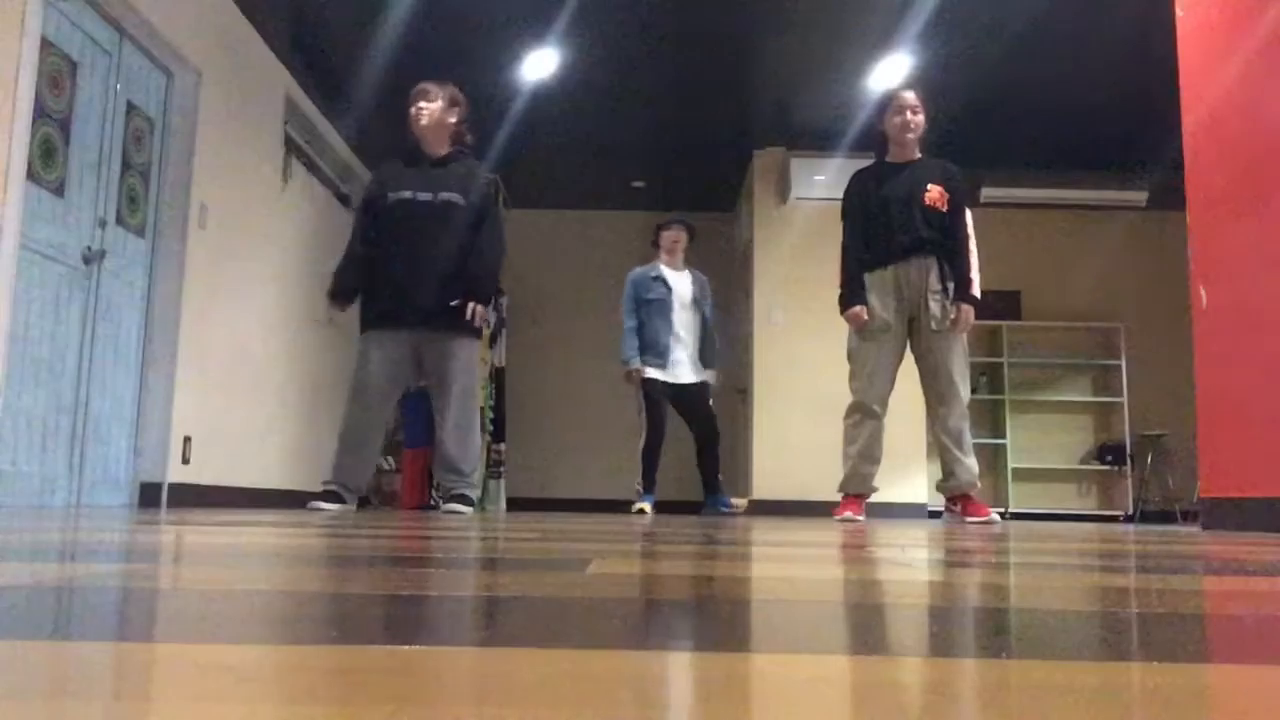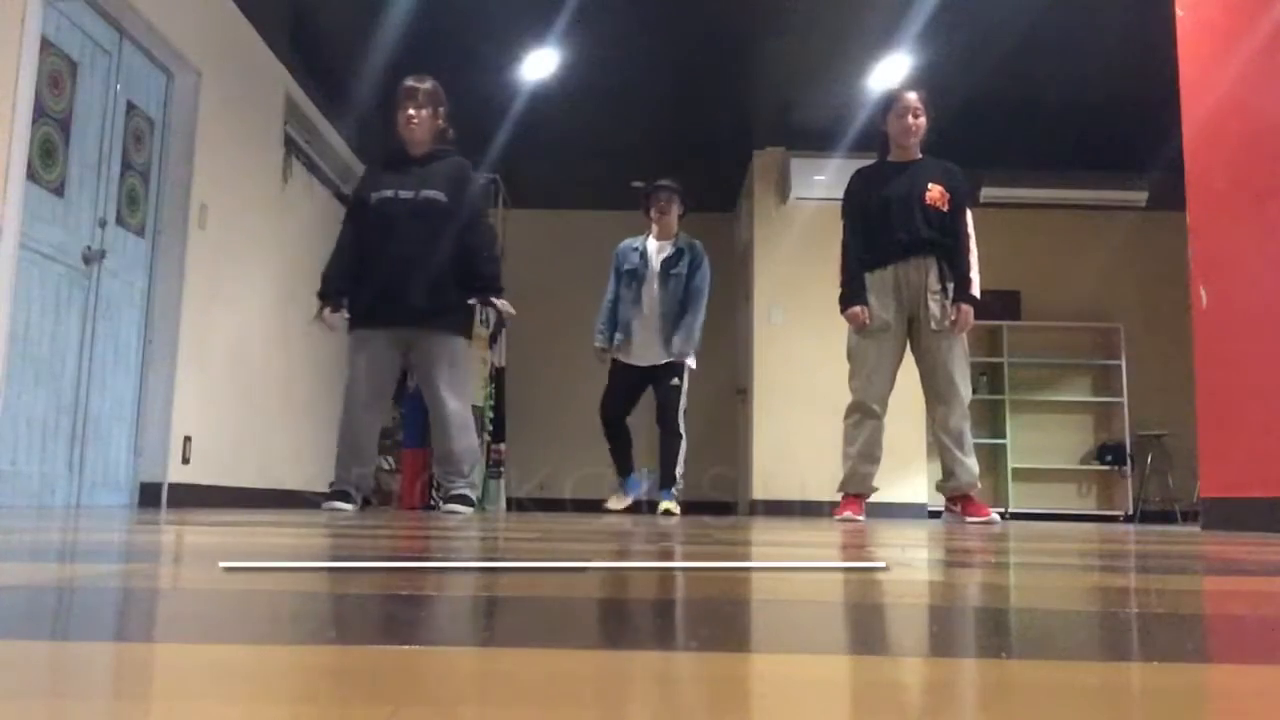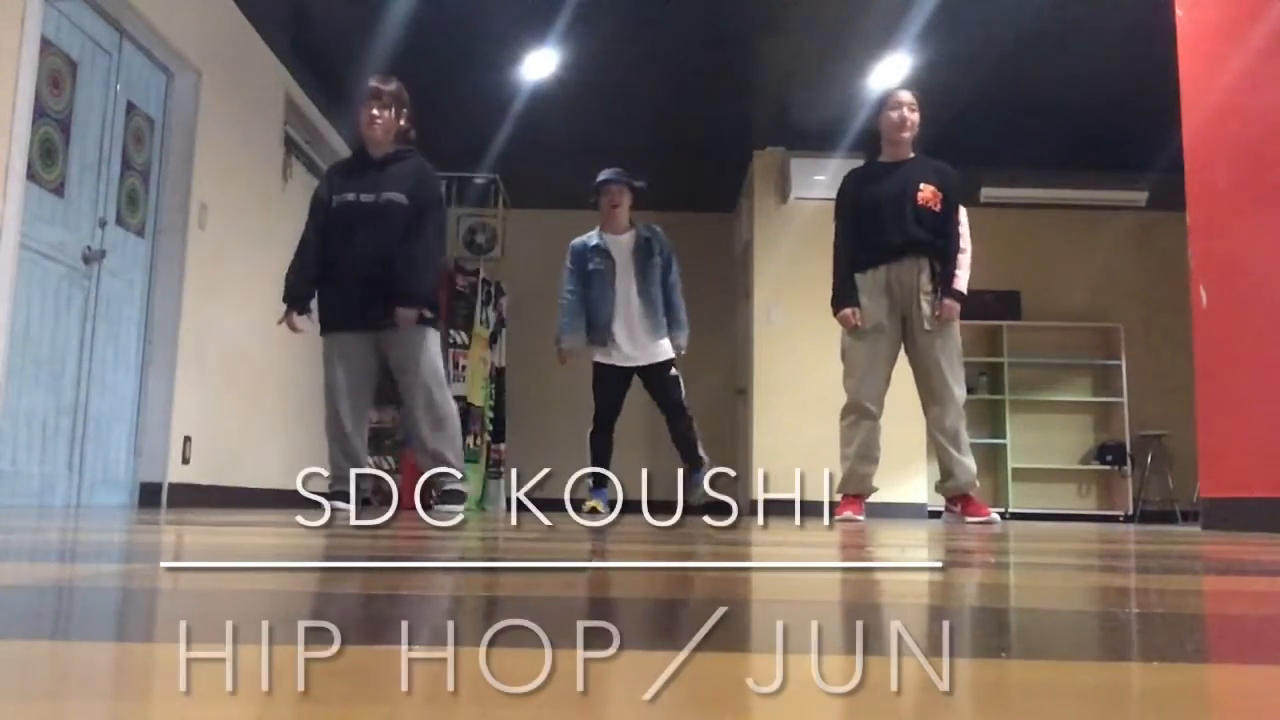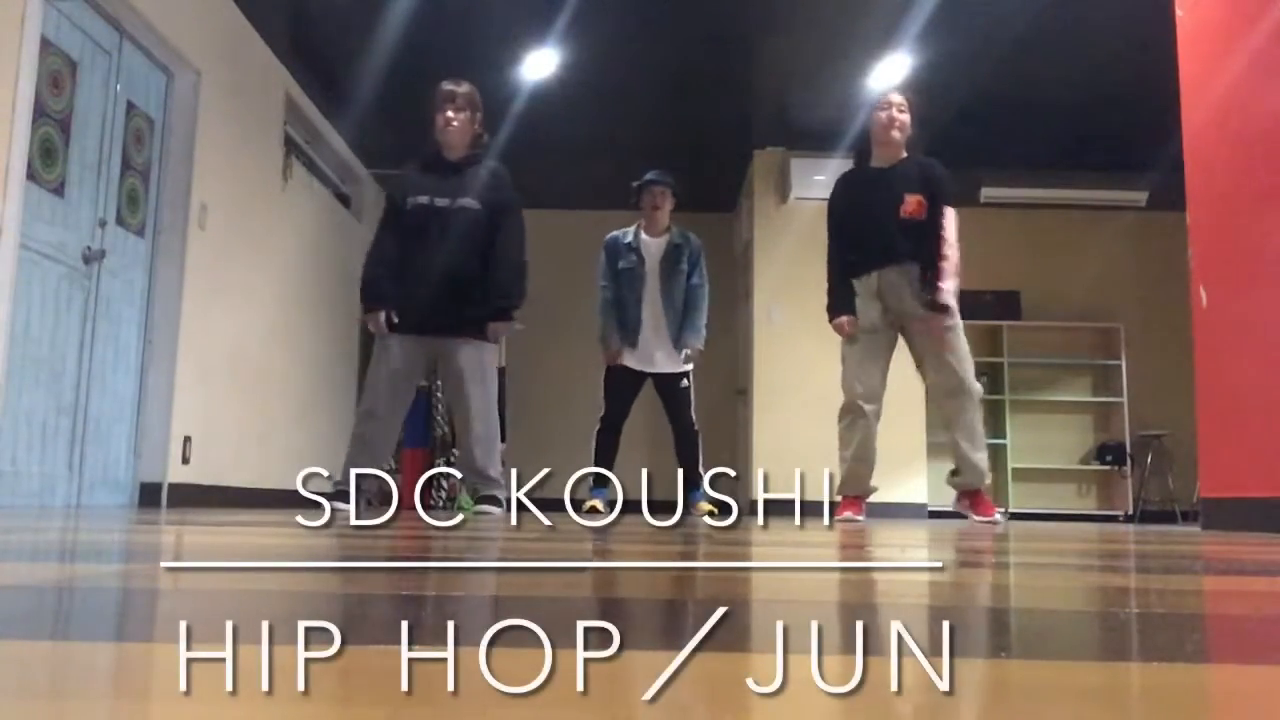
dt=0.7s
person 1, frame 1
left shoulder: (474, 177)
right shoulder: (390, 175)
left elbow: (488, 242)
right elbow: (364, 240)
left wrist: (480, 293)
right wrist: (343, 291)
left hip: (452, 313)
right hip: (388, 312)
left knee: (457, 407)
right knee: (365, 402)
left ankle: (460, 491)
right ankle: (343, 488)
person 1, frame 2
left shoulder: (459, 174)
right shoulder: (375, 176)
left elbow: (477, 237)
right elbow: (350, 240)
left wrist: (489, 289)
right wrist: (333, 293)
left hip: (439, 312)
right hip: (373, 311)
left knee: (450, 406)
right knee: (361, 404)
left ankle: (459, 489)
right ankle: (348, 488)
person 1, frame 3
left shoulder: (419, 174)
right shoulder: (337, 177)
left elbow: (430, 243)
right elbow: (313, 241)
left wrist: (415, 296)
right wrist: (297, 296)
left hip: (408, 310)
right hip: (346, 312)
left knee: (429, 398)
right knee: (344, 405)
left ankle: (449, 484)
right ankle: (346, 489)
person 1, frame 4
left shoulder: (493, 178)
right shoulder: (411, 179)
left elbow: (508, 248)
right elbow: (387, 243)
left wrist: (504, 308)
right wrist: (375, 298)
left hip: (470, 319)
right hip: (406, 316)
left knee: (476, 410)
right knee: (379, 405)
left ankle: (488, 491)
right ankle: (352, 488)
person 2, frame 1
left shoulder: (946, 176)
right shoulder: (864, 181)
left elbow: (962, 240)
right elbow: (852, 244)
left wrist: (966, 295)
right wrist: (852, 297)
left hip: (937, 286)
right hip: (880, 287)
left knee: (950, 395)
right knee: (868, 395)
left ankle: (960, 493)
right ankle: (854, 494)
person 2, frame 2
left shoulder: (947, 176)
right shoulder: (865, 180)
left elbow: (962, 240)
right elbow: (852, 243)
left wrist: (966, 294)
right wrist: (852, 297)
left hip: (937, 286)
right hip: (880, 286)
left knee: (951, 395)
right knee: (868, 394)
left ankle: (960, 492)
right ankle: (854, 492)
person 2, frame 3
left shoulder: (940, 175)
right shoulder: (857, 181)
left elbow: (957, 238)
right elbow: (844, 245)
left wrist: (954, 290)
right wrist: (843, 298)
left hip: (929, 285)
right hip: (872, 285)
left knee: (945, 394)
right knee: (863, 394)
left ankle: (960, 493)
right ankle: (854, 493)
person 2, frame 4
left shoulder: (928, 173)
right shoulder: (849, 185)
left elbow: (947, 238)
right elbow: (837, 252)
left wrist: (945, 301)
right wrist: (839, 305)
left hip: (925, 289)
right hip: (868, 291)
left knee: (959, 388)
right knee: (859, 395)
left ankle: (972, 488)
right ankle: (853, 494)
person 3, frame 1
left shoulder: (699, 282)
right shoulder: (640, 278)
left elbow: (707, 327)
right elbow: (629, 323)
left wrist: (710, 366)
right wrist: (632, 361)
left hip: (691, 373)
right hip: (654, 370)
left knee: (709, 433)
right knee: (654, 433)
left ankle: (715, 496)
right ankle: (645, 494)
person 3, frame 2
left shoulder: (694, 253)
right shoulder: (627, 250)
left elbow: (697, 301)
right elbow: (613, 297)
left wrist: (685, 342)
right wrist: (603, 337)
left hip: (672, 355)
right hip: (628, 351)
left knee: (670, 421)
right knee: (611, 412)
left ankle: (669, 492)
right ankle: (629, 480)
person 3, frame 3
left shoulder: (655, 240)
right shoulder: (582, 248)
left elbow: (672, 287)
right elbow: (572, 296)
left wrist: (678, 332)
right wrist: (565, 337)
left hip: (655, 347)
right hip: (609, 351)
left knee: (677, 411)
right knee: (603, 420)
left ankle: (697, 475)
right ankle: (599, 492)
person 3, frame 4
left shoulder: (688, 246)
right shoulder: (616, 244)
left elbow: (698, 295)
right elbow: (607, 296)
left wrist: (694, 339)
right wrist: (610, 339)
left hip: (673, 353)
right hip: (627, 353)
left knee: (684, 423)
right knee: (611, 421)
left ankle: (696, 493)
right ankle: (599, 491)
